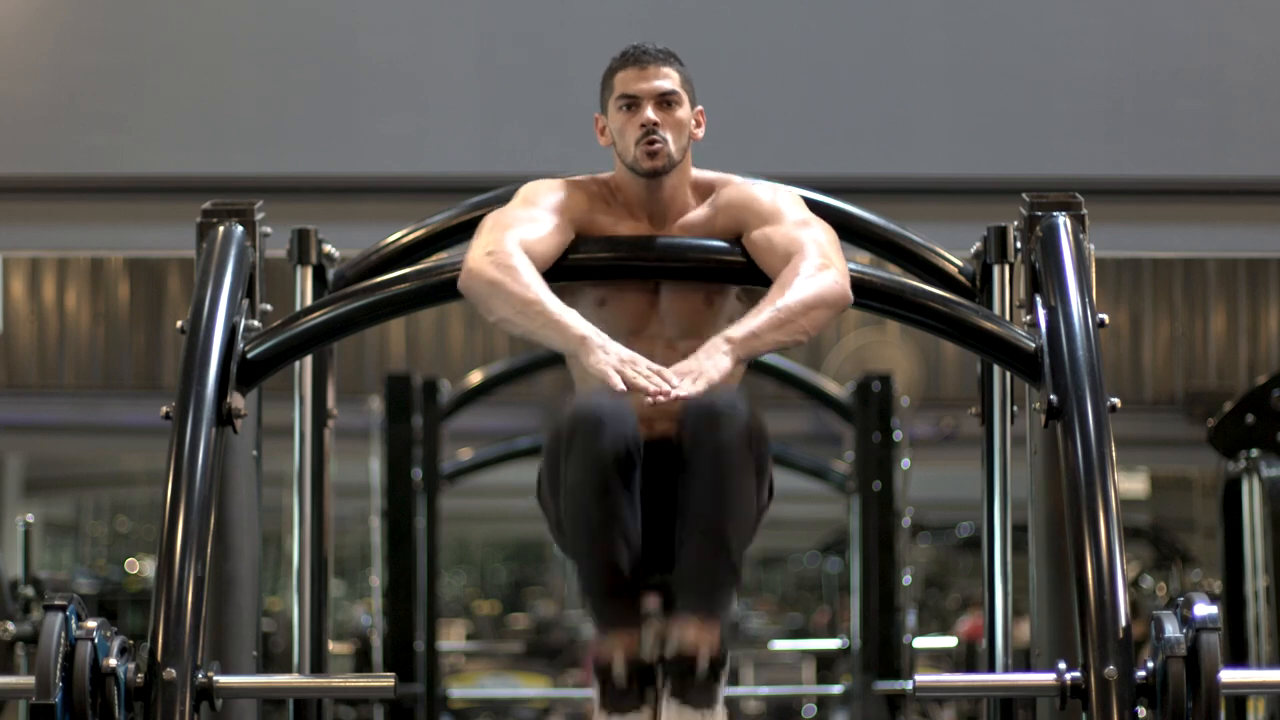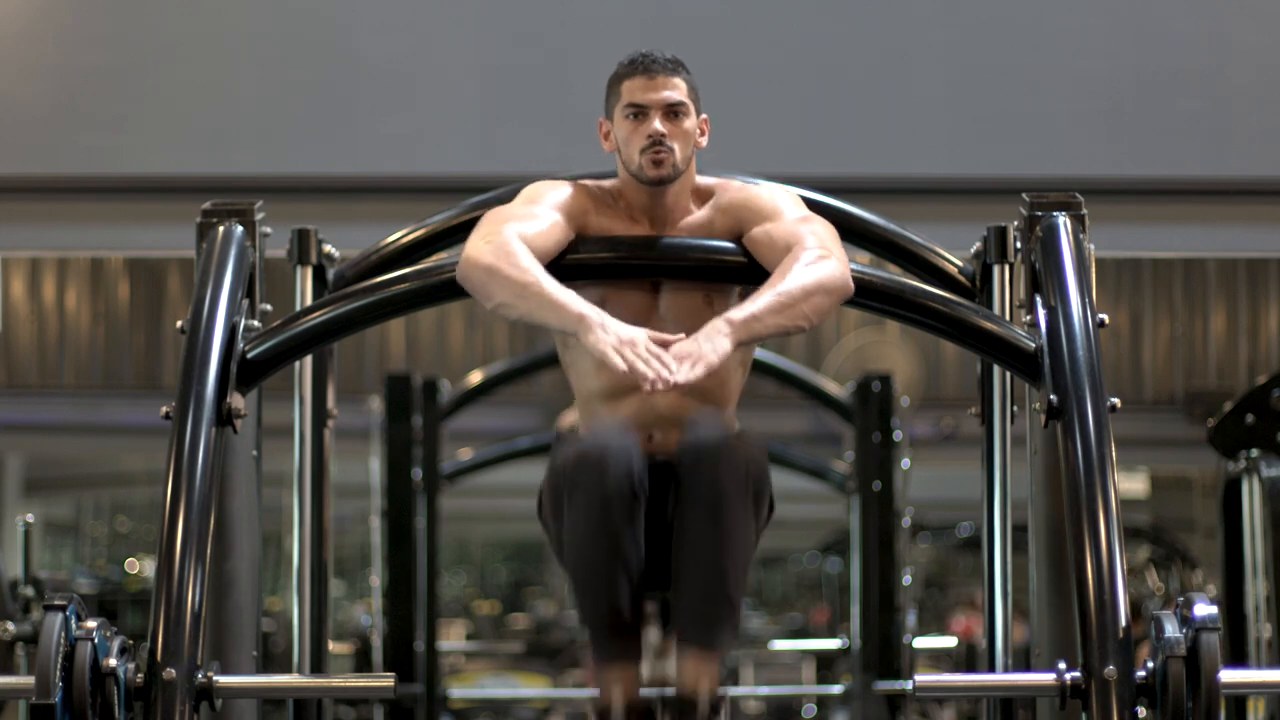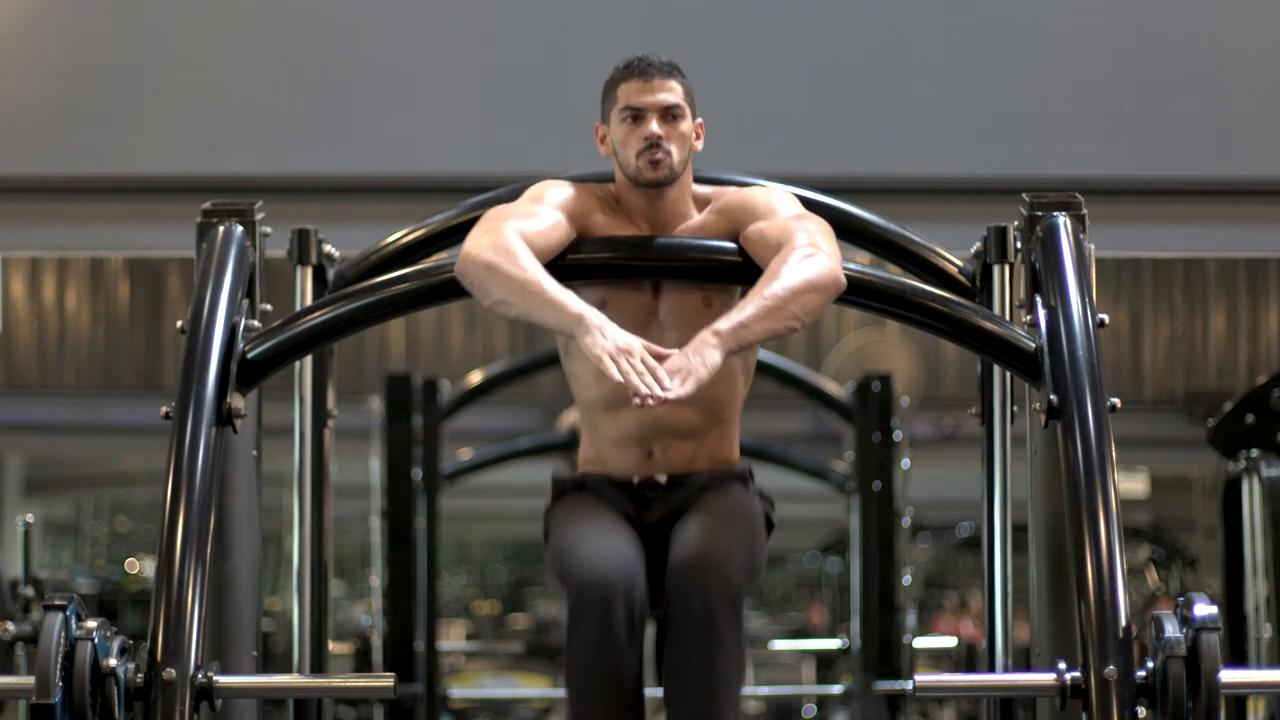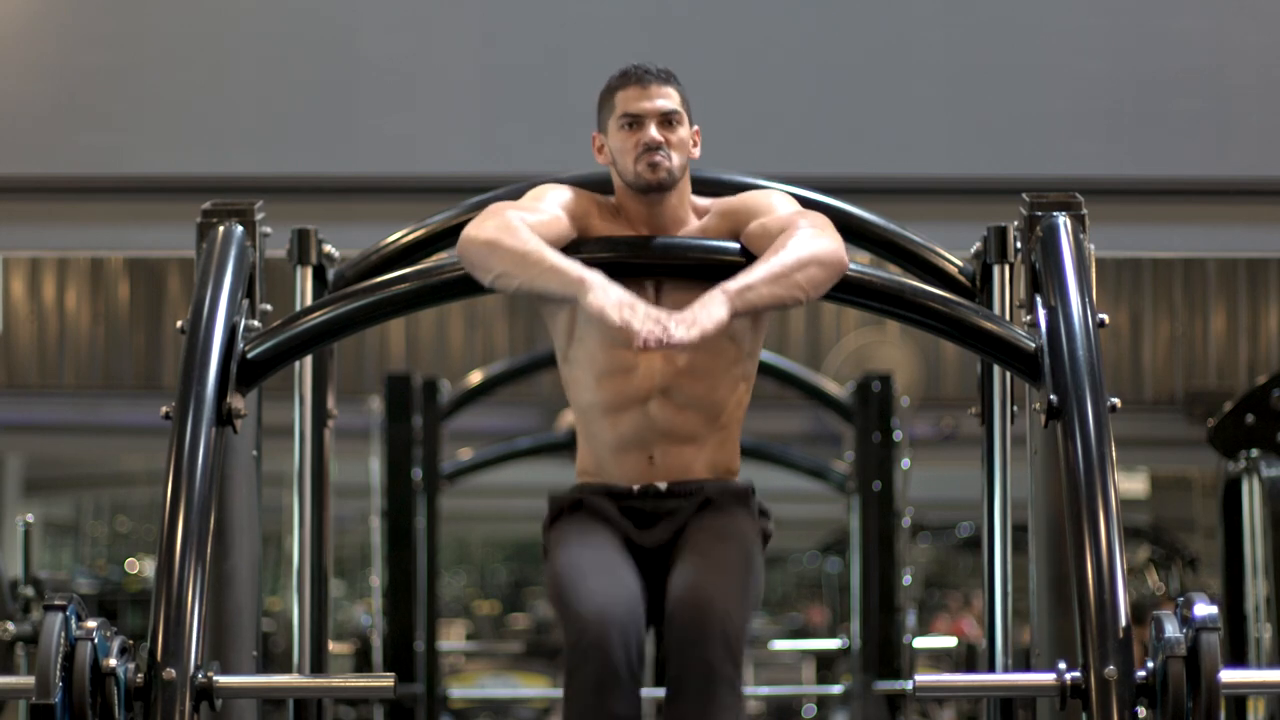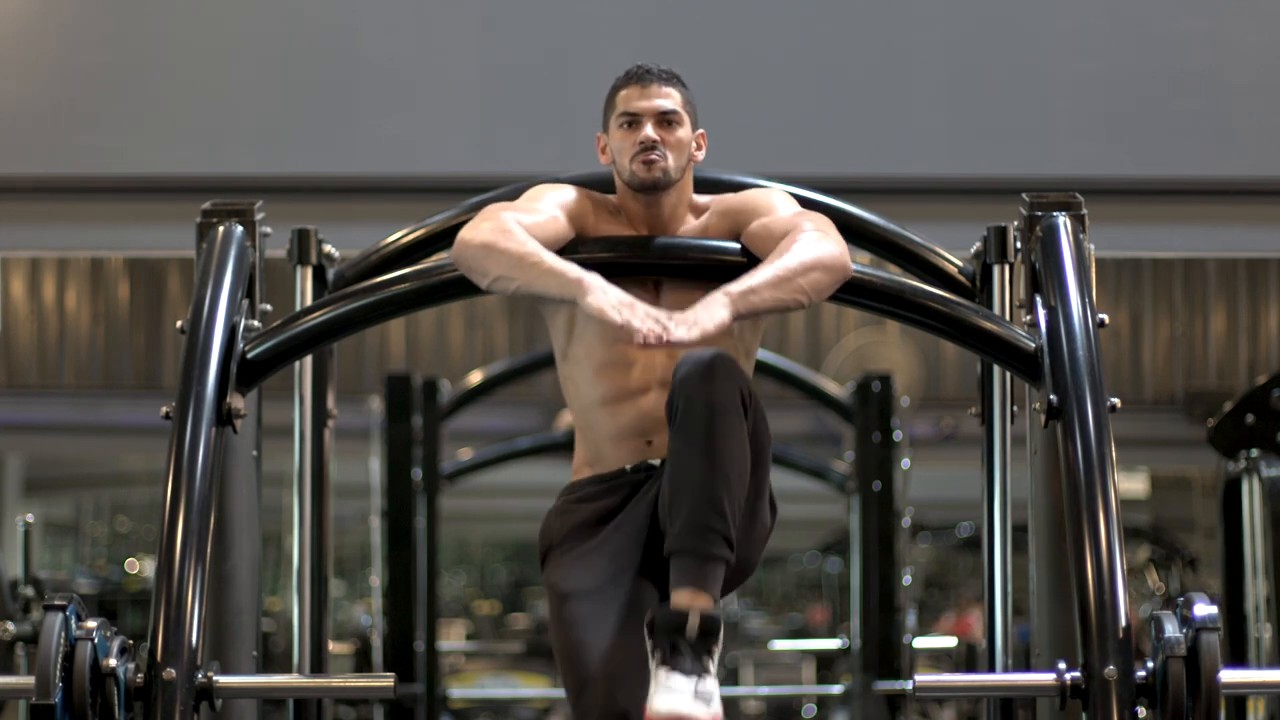
dt=1s
person 1, frame 1
left shoulder: (745, 205)
right shoulder: (566, 204)
left elbow: (827, 281)
right elbow: (482, 270)
left wrist: (725, 348)
right wrist: (589, 341)
left hip: (711, 474)
right hip: (598, 483)
left knee: (723, 415)
right knee: (595, 418)
left ankle: (696, 655)
right ankle: (621, 656)
person 1, frame 2
left shoulder: (745, 207)
right shoulder: (570, 206)
left elbow: (829, 274)
right elbow: (480, 261)
left wrist: (725, 330)
right wrist: (592, 321)
left hip: (714, 486)
right hip: (593, 487)
left knee: (720, 452)
right knee: (598, 456)
person 1, frame 3
left shoulder: (745, 212)
right shoulder: (570, 209)
left elbow: (821, 270)
right elbow: (480, 258)
left wrist: (715, 342)
right wrist: (588, 323)
left hip: (713, 501)
right hip: (600, 502)
left knee: (704, 572)
right knee: (601, 588)
person 1, frame 4
left shoulder: (743, 219)
right shoulder: (571, 217)
left elbow: (825, 250)
right elbow: (480, 241)
left wrist: (718, 302)
right wrist: (591, 286)
left hip: (713, 515)
right hip: (598, 517)
left knee: (705, 620)
right knee: (599, 632)
person 1, frame 5
left shoulder: (743, 216)
right shoulder: (572, 213)
left elbow: (829, 255)
right elbow: (475, 244)
left wrist: (722, 302)
right wrist: (589, 288)
left hip: (717, 513)
right hip: (598, 507)
left knee: (709, 378)
left ankle: (689, 642)
